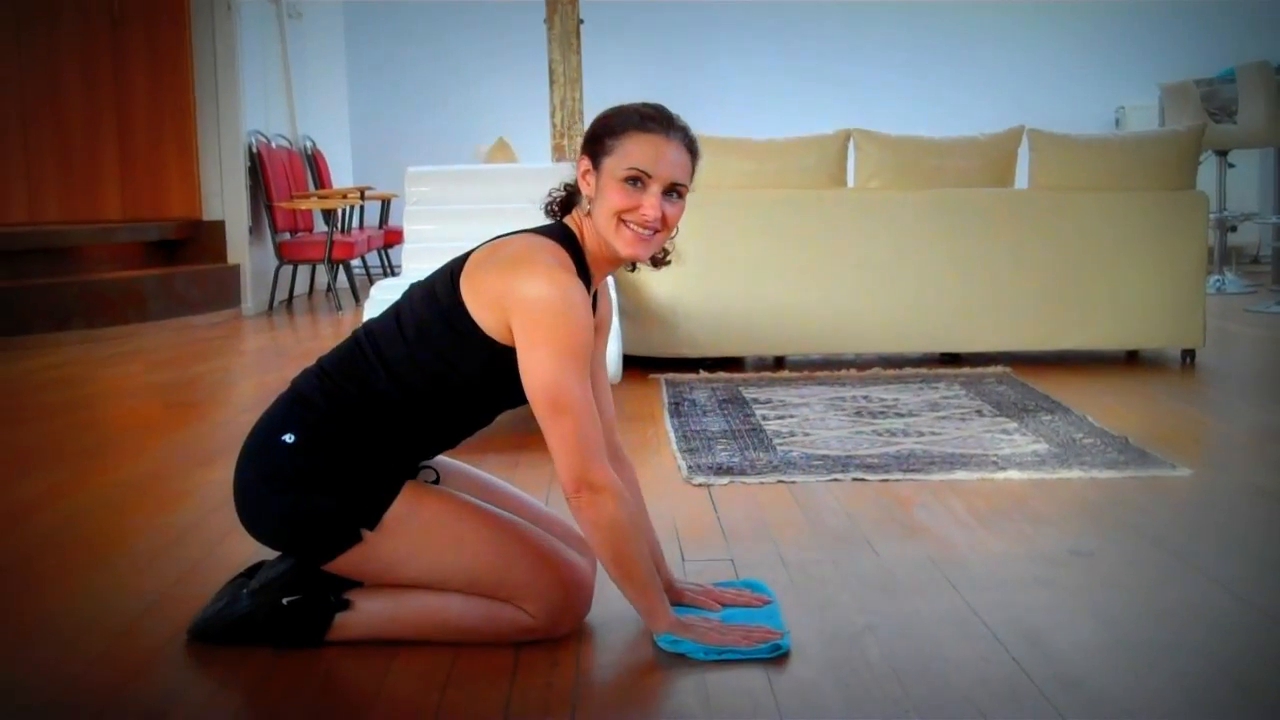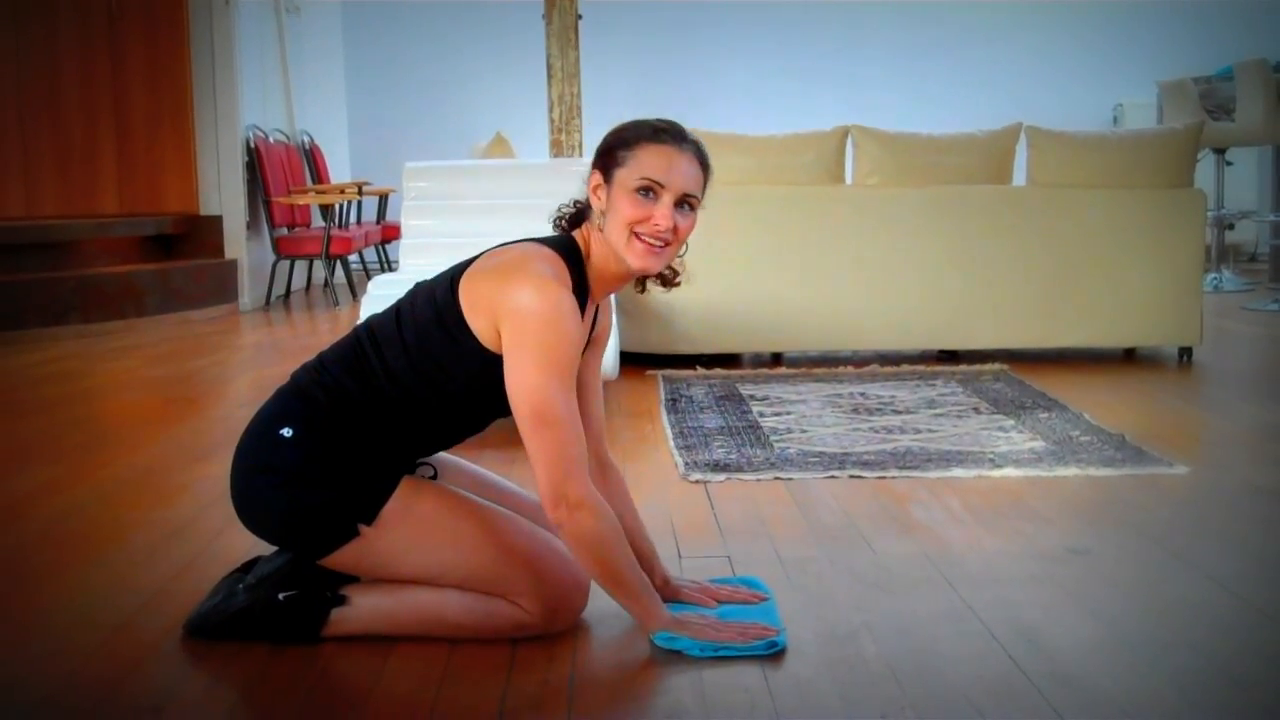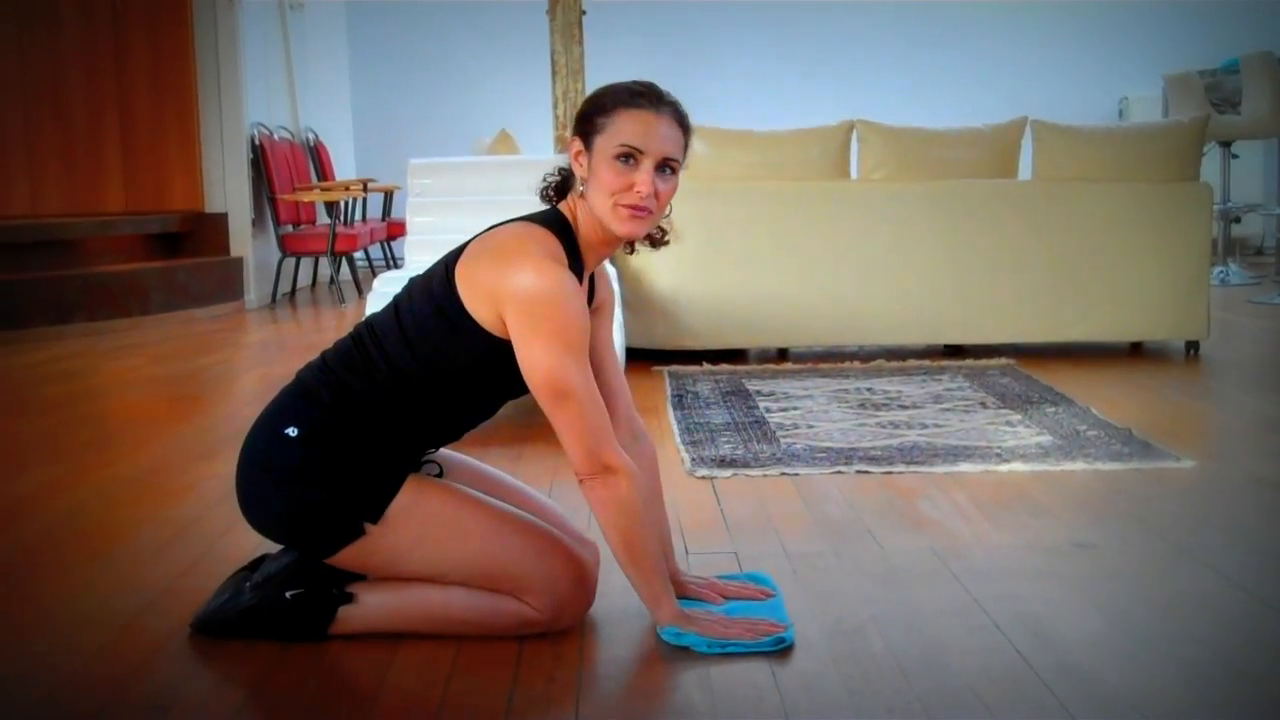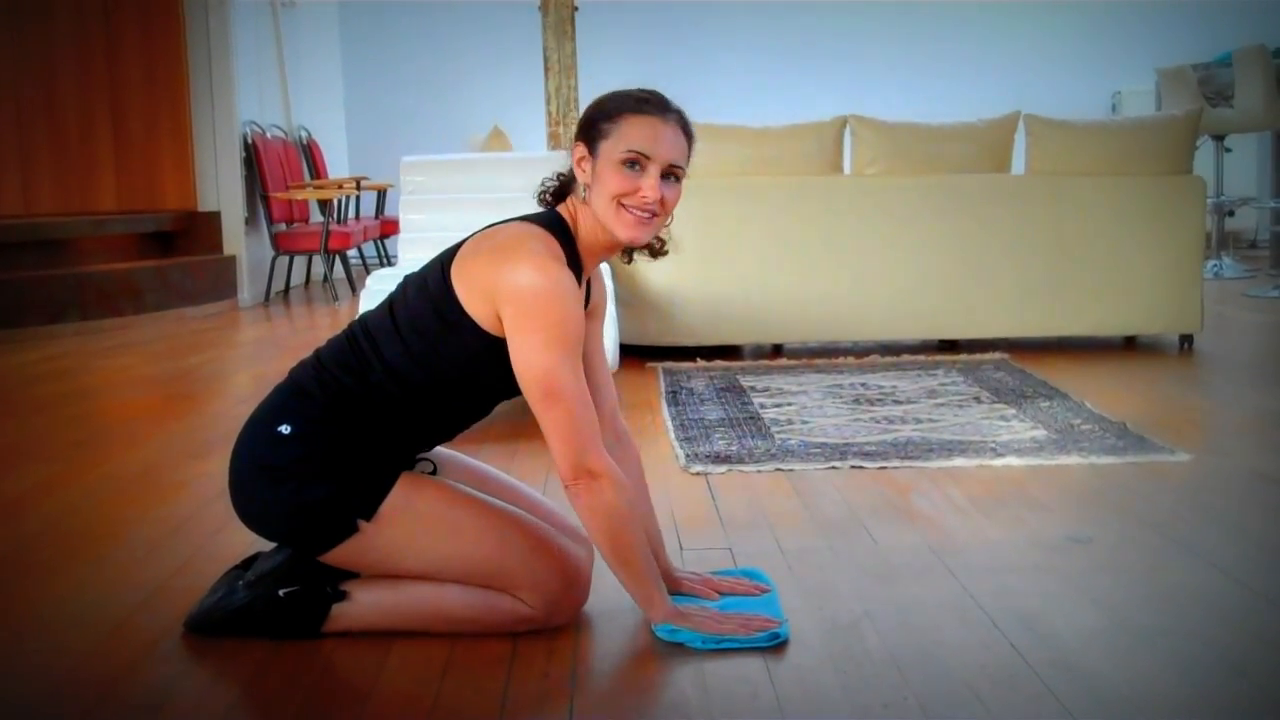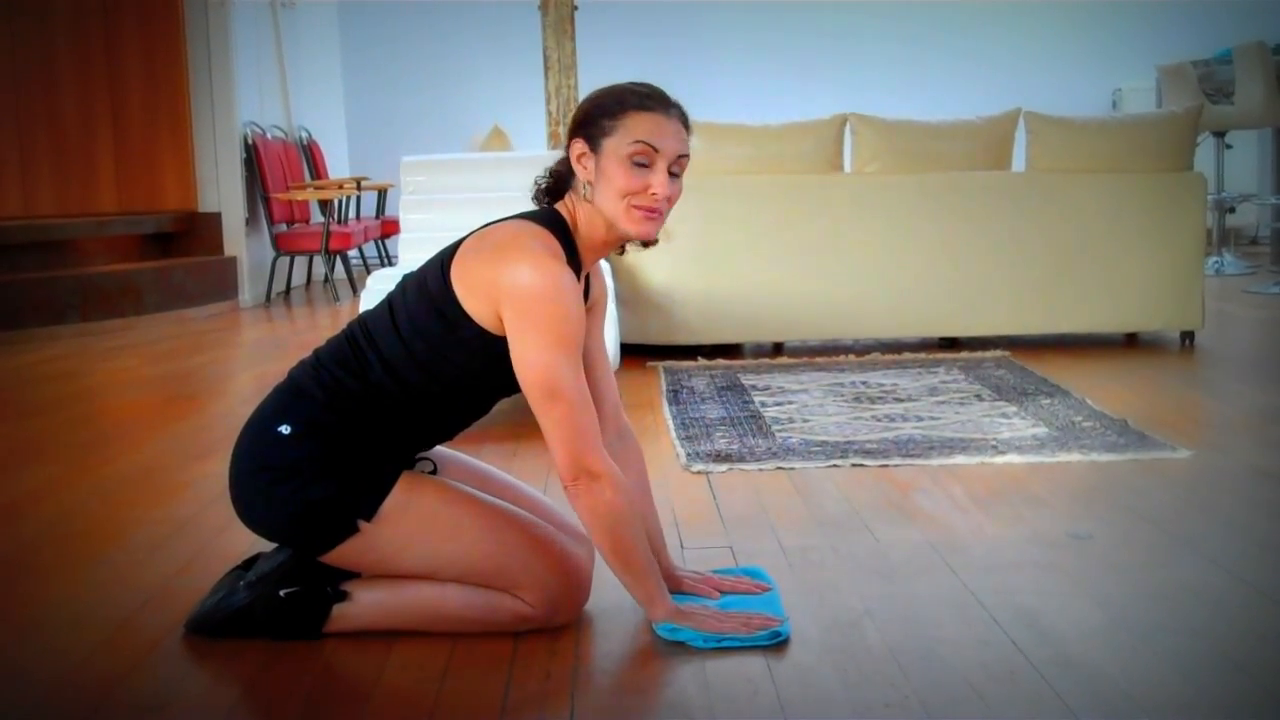
dt=1s
person 1, frame 1
left shoulder: (589, 287)
right shoulder: (546, 279)
left elbow: (608, 454)
right elbow: (590, 485)
left wrist: (664, 581)
right wrist: (663, 618)
left hip: (377, 460)
right hip: (307, 472)
left knee: (571, 559)
right knee: (560, 596)
left ankle: (335, 571)
right ankle: (308, 608)
person 1, frame 2
left shoulder: (591, 300)
right shoulder: (540, 289)
left elbow: (594, 462)
right elbow: (569, 499)
left wrist: (660, 579)
right wrist: (657, 617)
left hip: (375, 456)
right hip: (302, 466)
left knee: (564, 554)
right knee: (556, 592)
left ankle: (332, 566)
right ankle: (300, 604)
person 1, frame 3
left shoulder: (589, 275)
right shoulder: (537, 270)
left elbow: (627, 436)
right elbow: (602, 468)
left wrist: (671, 574)
right wrist: (667, 609)
left hip: (383, 453)
right hip: (310, 465)
left knee: (570, 555)
right knee: (562, 589)
left ankle: (338, 562)
right ankle: (308, 601)
person 1, frame 4
left shoulder: (583, 275)
right shoulder: (536, 268)
left elbow: (612, 438)
right elbow: (587, 471)
left wrist: (663, 570)
right wrist: (660, 607)
left hip: (374, 451)
right hip: (303, 462)
left knee: (566, 551)
right knee: (557, 585)
left ankle: (333, 561)
right ankle: (303, 599)
person 1, frame 5
left shoulder: (583, 271)
right shoulder: (536, 267)
left elbow: (614, 435)
right elbow: (586, 471)
left wrist: (664, 568)
right wrist: (661, 606)
left hip: (375, 452)
right hip: (303, 463)
left knee: (569, 548)
right knee: (558, 585)
left ankle: (331, 561)
right ankle: (303, 600)
